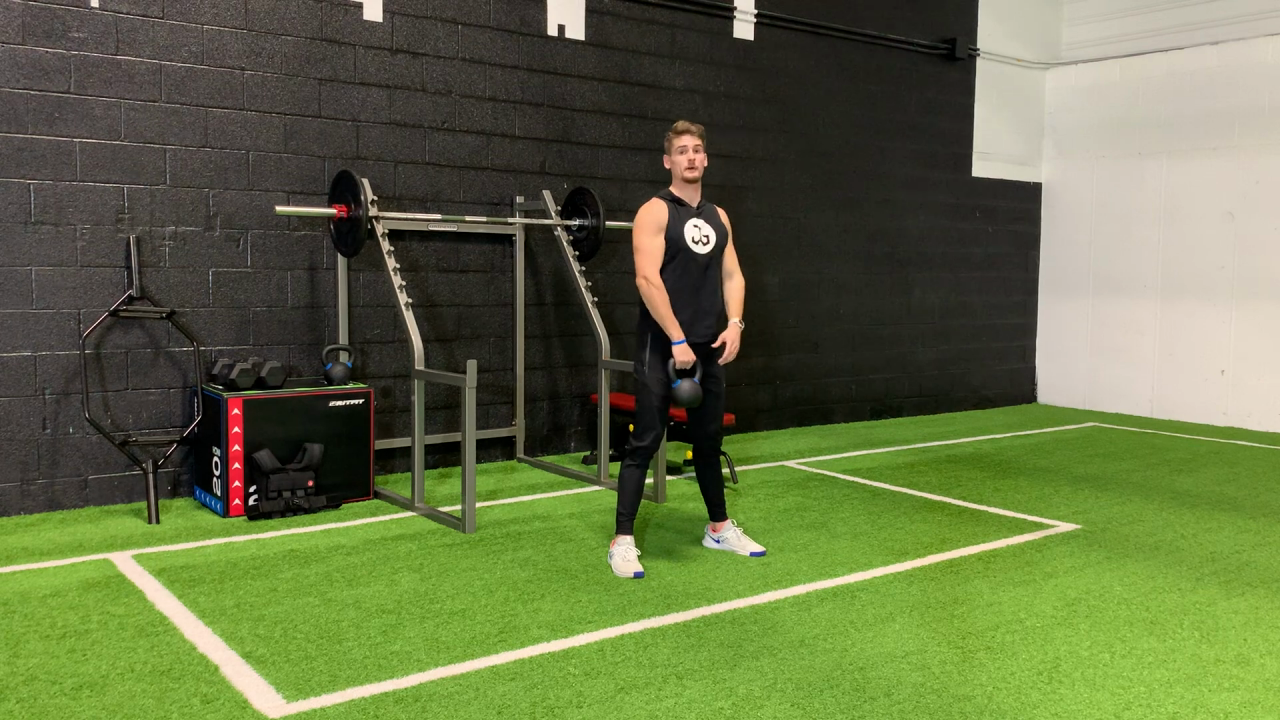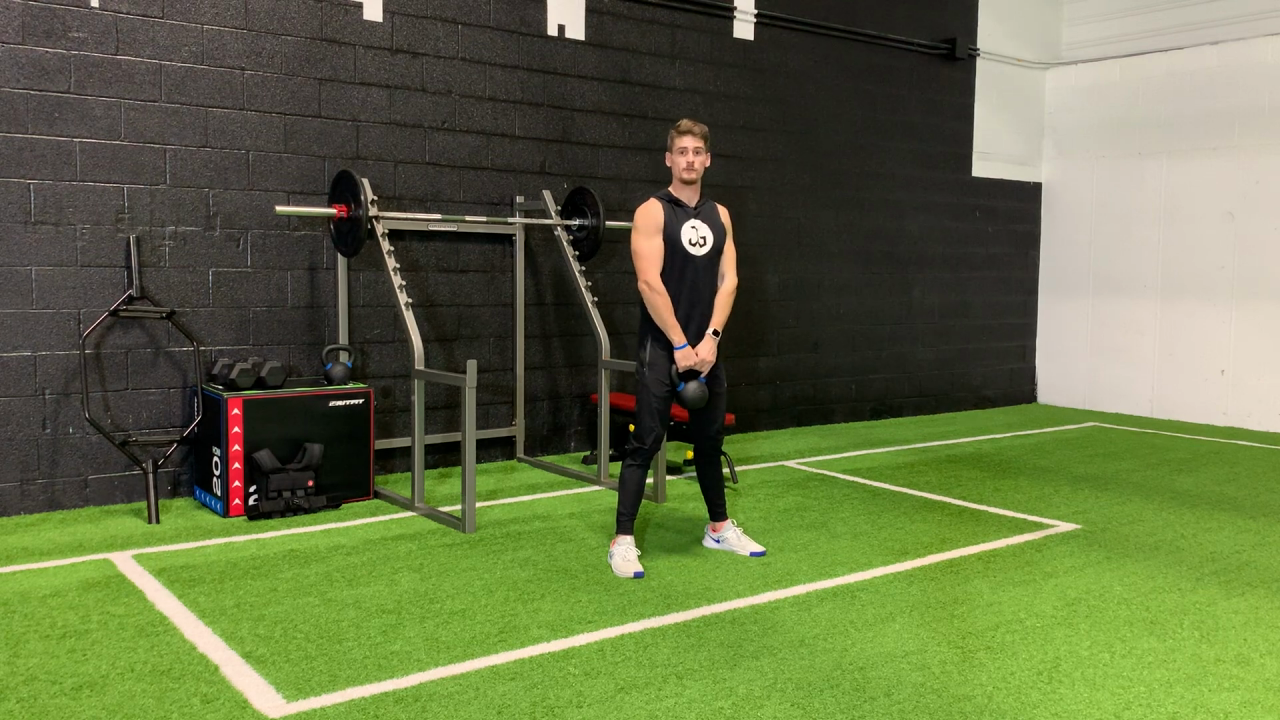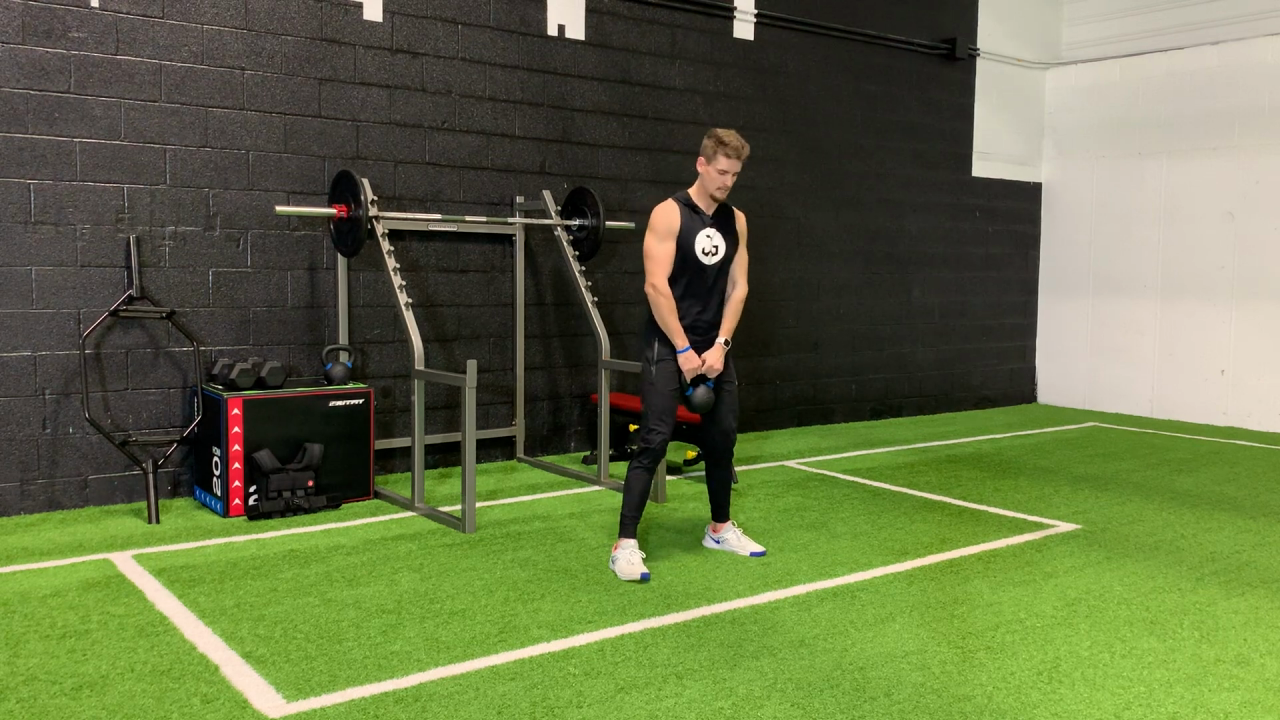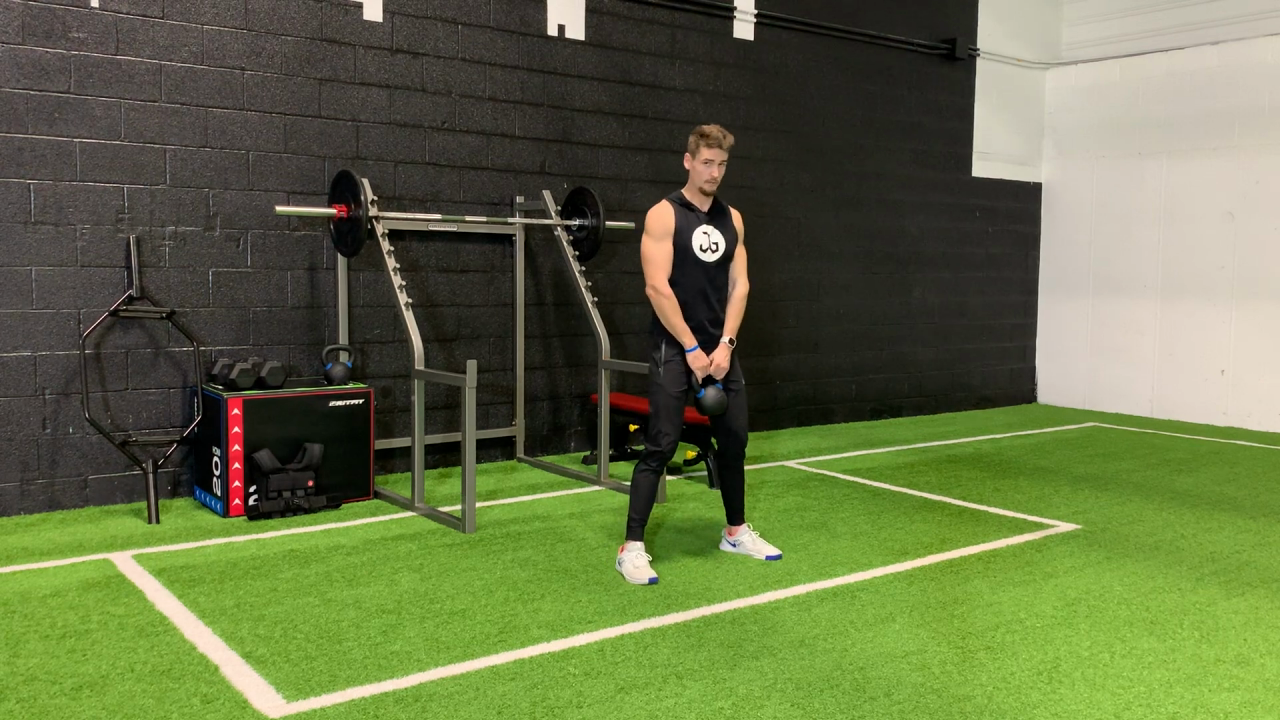
dt=1s
person 1, frame 1
left shoulder: (718, 216)
right shoulder: (655, 211)
left elbow: (732, 275)
right elbow: (647, 278)
left wrist: (734, 323)
right wrist: (676, 341)
left hip: (706, 347)
right hip: (662, 346)
left knee: (709, 440)
right knee: (645, 442)
left ankle: (719, 527)
right ankle: (623, 541)
person 1, frame 2
left shoulder: (719, 215)
right shoulder: (652, 212)
left elbow: (727, 280)
right elbow: (649, 283)
left wrist: (710, 338)
right wrist: (680, 345)
left hip: (705, 346)
right hip: (661, 346)
left knee: (710, 440)
right knee: (645, 442)
left ankle: (719, 527)
right ankle: (623, 541)
person 1, frame 3
left shoulder: (736, 220)
right shoulder: (669, 213)
left elbow: (738, 287)
right elbow: (656, 285)
left wrist: (720, 345)
right wrist: (683, 349)
left hip: (713, 346)
right hip: (668, 343)
left knee: (722, 438)
right knee: (655, 439)
left ankle: (720, 528)
right ankle: (626, 543)
person 1, frame 4
left shoulder: (732, 219)
right shoulder: (664, 214)
left elbow: (739, 285)
right elbow: (657, 286)
left wrist: (725, 344)
right wrist: (691, 348)
left hip: (720, 347)
right hip: (674, 348)
left knee: (734, 440)
right knee: (661, 445)
left ankle: (736, 531)
right ankle: (632, 547)
